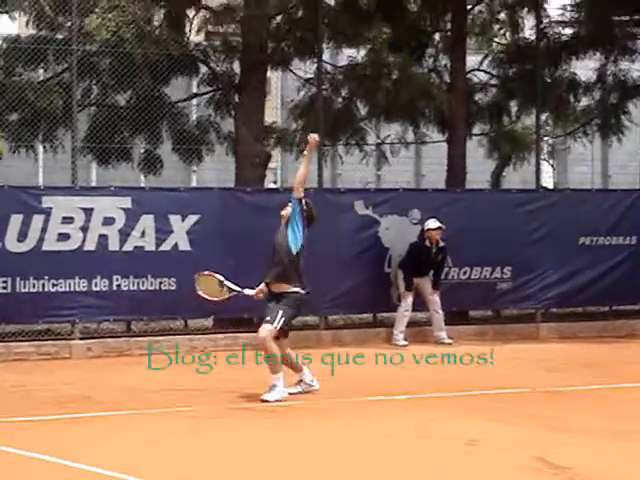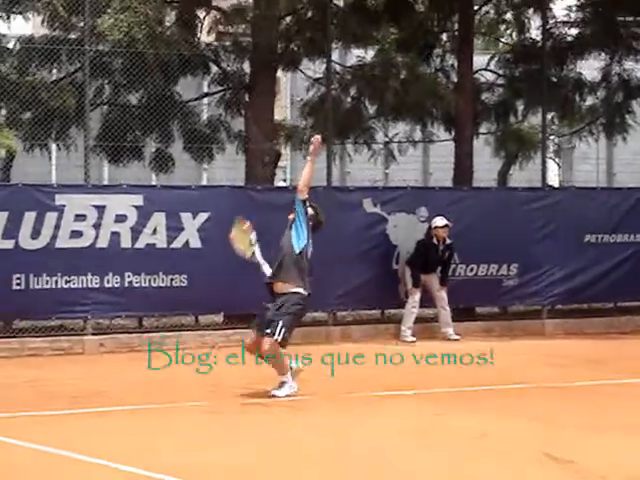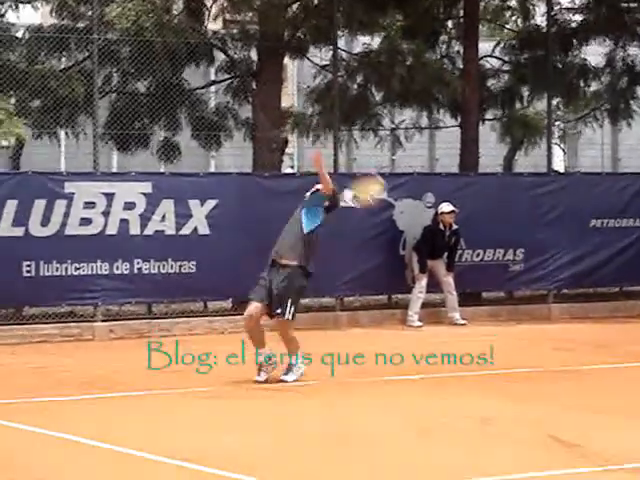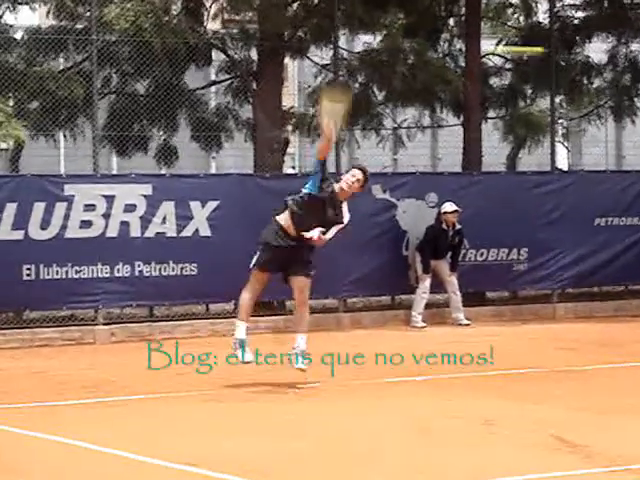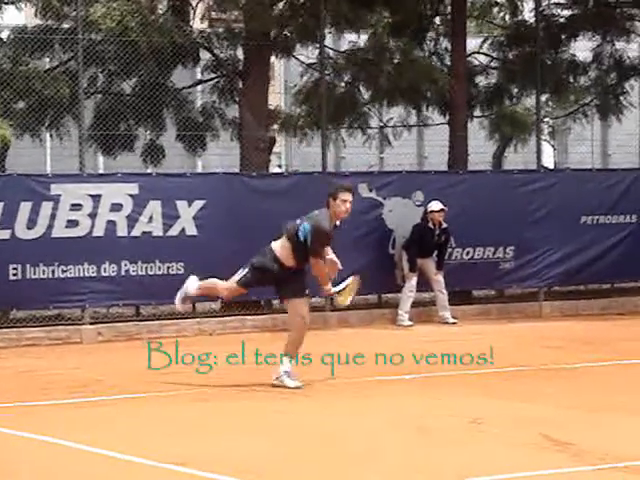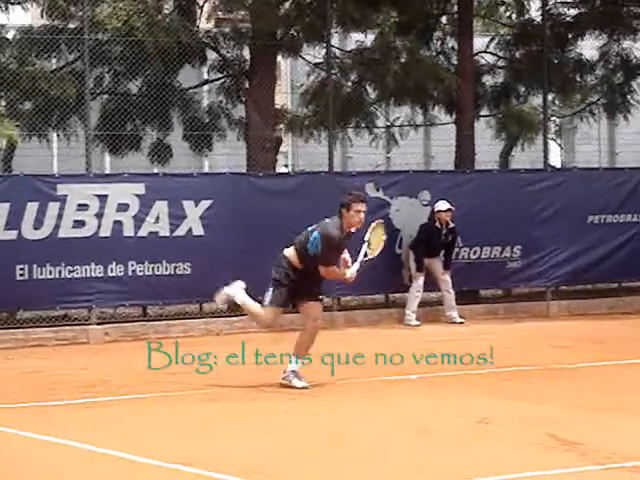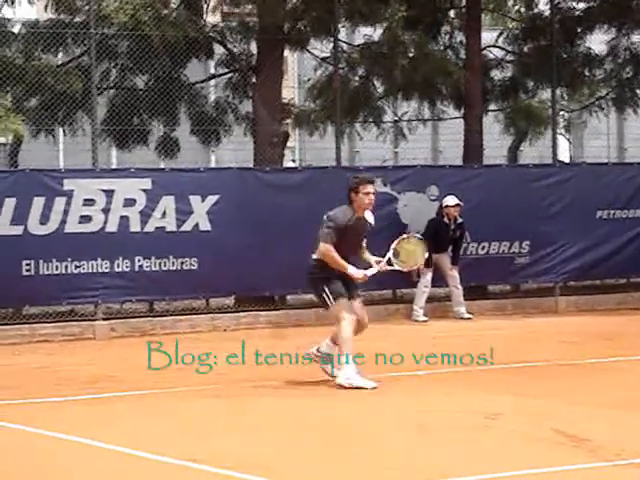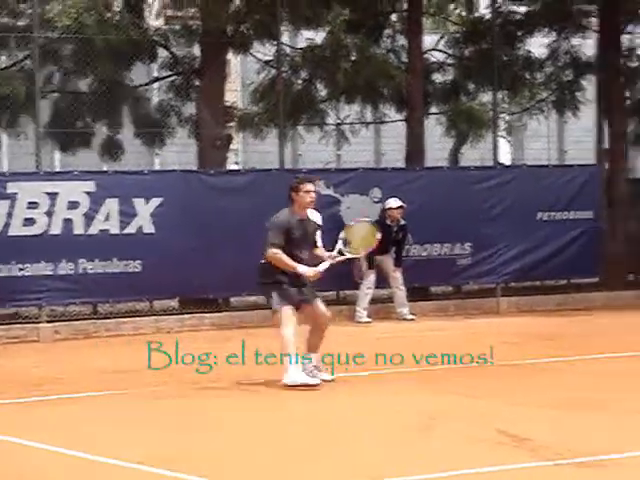
dt=0.2s
person 1, frame 1
left shoulder: (296, 226)
right shoulder: (283, 234)
left elbow: (298, 187)
left wrist: (308, 153)
right wrist: (264, 286)
left hip: (290, 297)
right hip: (276, 296)
left knee: (265, 337)
right knee: (277, 345)
left ankle: (278, 385)
right ankle: (307, 379)
person 1, frame 2
left shoulder: (301, 227)
right shoulder: (295, 237)
left elbow: (302, 191)
left wrist: (312, 156)
left hip: (292, 300)
right hip: (277, 299)
left knee: (270, 348)
right knee: (252, 345)
left ankle: (288, 380)
right ankle: (288, 366)
person 1, frame 3
left shoulder: (319, 201)
right shoulder: (309, 200)
left elbow: (328, 187)
left wrist: (319, 166)
left hip: (292, 272)
right hip: (273, 270)
left knee: (282, 327)
right knee: (251, 316)
left ankle: (296, 363)
right ankle: (265, 359)
person 1, frame 4
left shoulder: (342, 216)
right shoulder: (320, 184)
left elbow: (326, 236)
right elbow: (321, 156)
left wrist: (319, 235)
right wrist: (327, 135)
left hip: (300, 247)
right hip: (276, 235)
left knee: (302, 300)
right knee: (254, 285)
left ankle: (300, 349)
right ankle: (240, 336)
person 1, frame 5
left shoulder: (330, 222)
right shoulder: (322, 225)
right elbow: (316, 264)
left wrist: (330, 257)
right wrist: (326, 283)
left hip: (293, 271)
right hip: (271, 263)
left knee: (301, 321)
right knee: (227, 291)
left ankle: (284, 369)
right ankle: (193, 288)
person 1, frame 6
left shoulder: (347, 229)
right shoulder: (332, 232)
right elbow: (326, 270)
left wrist: (344, 257)
right wrist: (345, 275)
left hip: (308, 276)
right hip: (287, 270)
left knee: (313, 323)
right knee: (268, 321)
left ankle: (291, 371)
right ankle: (237, 293)
person 1, frame 7
left shoulder: (368, 218)
right shoulder: (337, 217)
right elbow: (324, 249)
left wrist: (372, 259)
right wrist: (350, 270)
left hip: (343, 276)
right hip: (324, 273)
left knee: (361, 321)
right knee: (347, 318)
left ankle: (322, 351)
right ankle: (347, 373)
person 1, frame 8
left shoulder: (316, 219)
right shoulder: (282, 220)
left elbow: (315, 248)
right elbow: (272, 253)
left wrist: (326, 255)
right wrist: (301, 269)
left hip: (297, 278)
right hip: (277, 278)
left knee: (322, 319)
right knee: (289, 322)
left ankle: (311, 366)
right ankle: (293, 371)
person 2, frame 1
left shoulder: (442, 249)
right shoulder: (417, 247)
left elbow: (439, 269)
right elbow: (408, 268)
left wrist: (436, 287)
right wrist: (408, 288)
left hip: (424, 276)
right hip: (406, 275)
left knee: (435, 302)
right knee: (406, 303)
left ankle: (441, 336)
right ankle: (397, 337)
person 2, frame 2
left shoulder: (449, 246)
right shoulder: (424, 244)
left elbow: (446, 266)
right elbow: (415, 265)
left wrist: (443, 284)
right wrist: (416, 285)
left hip: (431, 273)
right hip: (413, 272)
left knee: (443, 299)
right knee: (414, 300)
left ankle: (448, 332)
right ankle: (405, 333)
person 2, frame 3
left shoulder: (455, 231)
right shoulder: (430, 230)
left elbow: (452, 251)
right elbow: (422, 251)
left wrist: (450, 269)
right wrist: (422, 271)
left hip: (438, 259)
right hip: (420, 257)
left knee: (449, 284)
right knee: (420, 285)
left ankle: (455, 317)
right ankle: (412, 318)
person 2, frame 4
left shoulder: (459, 231)
right shoulder: (434, 229)
left elbow: (456, 251)
right elbow: (426, 251)
left wrist: (453, 269)
right wrist: (426, 271)
left hip: (441, 259)
right hip: (424, 258)
left knee: (453, 284)
right knee: (424, 286)
left ankle: (459, 317)
right ankle: (415, 319)
person 2, frame 5
left shoulder: (445, 230)
right shoulder: (420, 228)
left elbow: (442, 250)
right elbow: (412, 249)
left wrist: (440, 268)
right wrist: (412, 269)
left hip: (428, 257)
right hip: (410, 256)
left knee: (439, 282)
right knee: (411, 284)
left ankle: (445, 316)
right ankle: (402, 318)
person 2, frame 6
left shoulder: (452, 229)
right shoulder: (427, 228)
left elbow: (449, 250)
right elbow: (419, 249)
left wrist: (447, 267)
right wrist: (419, 269)
left hip: (435, 257)
right hip: (417, 256)
left knee: (446, 282)
right knee: (418, 284)
left ankle: (453, 315)
right ankle: (409, 317)
person 2, frame 7
left shoulder: (460, 224)
right shoulder: (435, 223)
left elbow: (457, 245)
right elbow: (427, 244)
left wrist: (455, 263)
right wrist: (428, 264)
left hip: (443, 253)
left knee: (454, 278)
right knee: (425, 280)
left ankle: (460, 311)
right ankle: (417, 313)
person 2, frame 8
left shoulder: (403, 226)
right shoulder: (378, 225)
left elbow: (400, 247)
left wrist: (398, 264)
right wrist: (371, 266)
left hip: (386, 254)
right hip: (369, 254)
left knee: (397, 279)
right knee: (369, 281)
left ankle: (403, 312)
right ankle: (360, 314)
